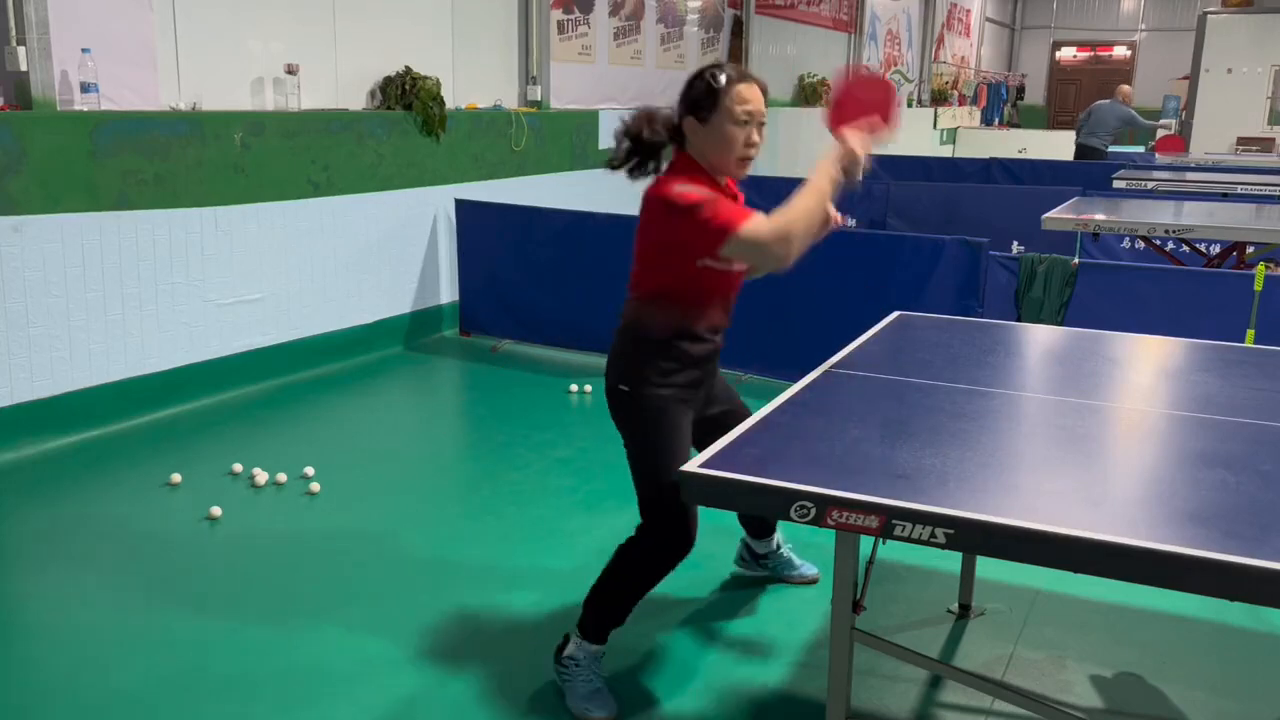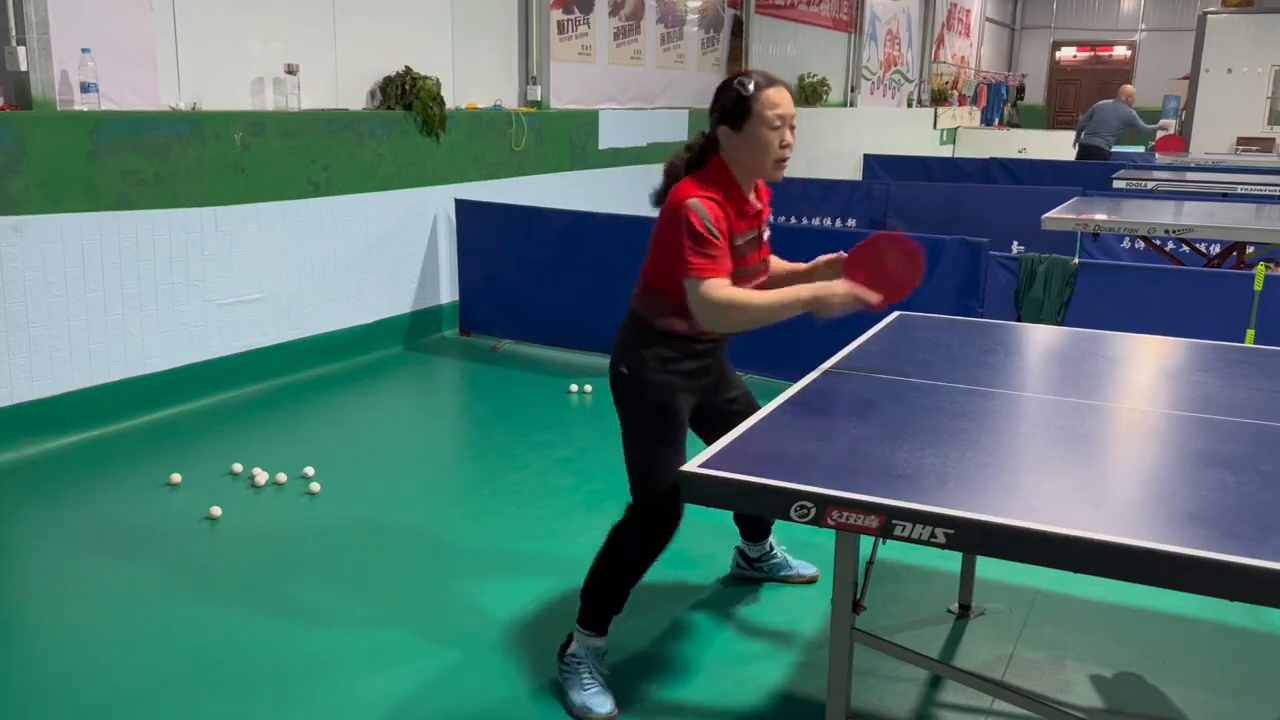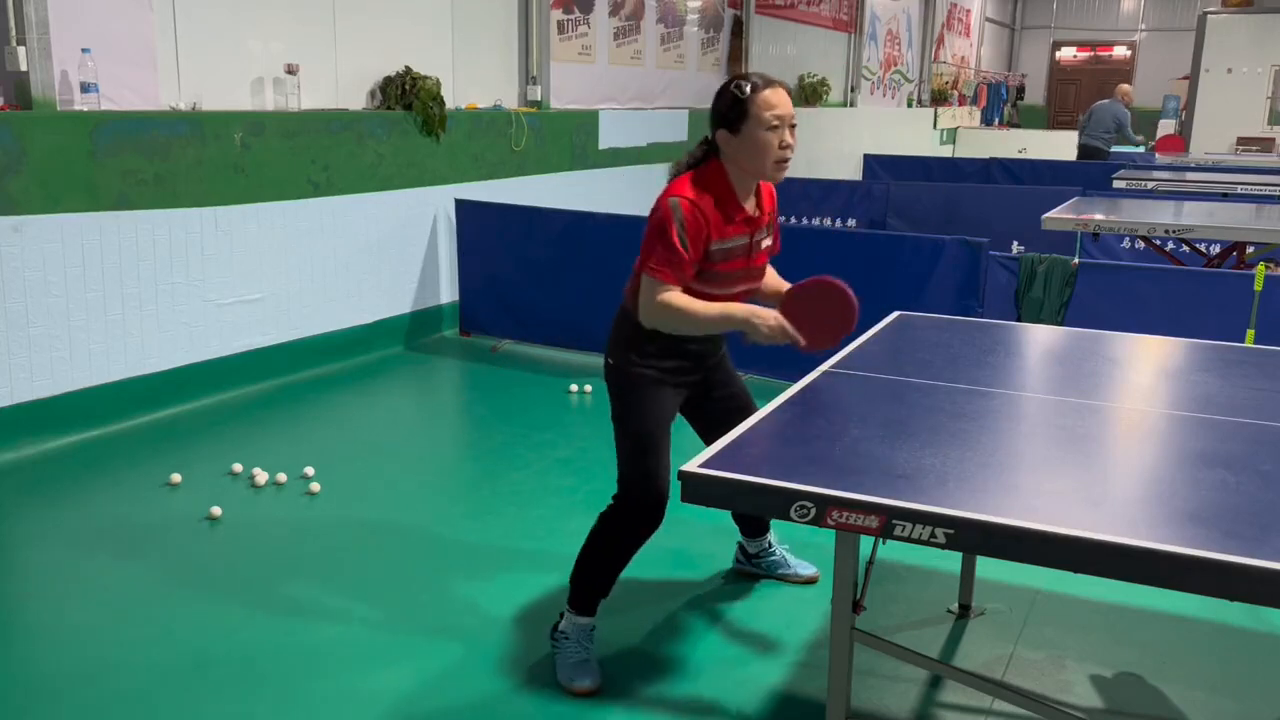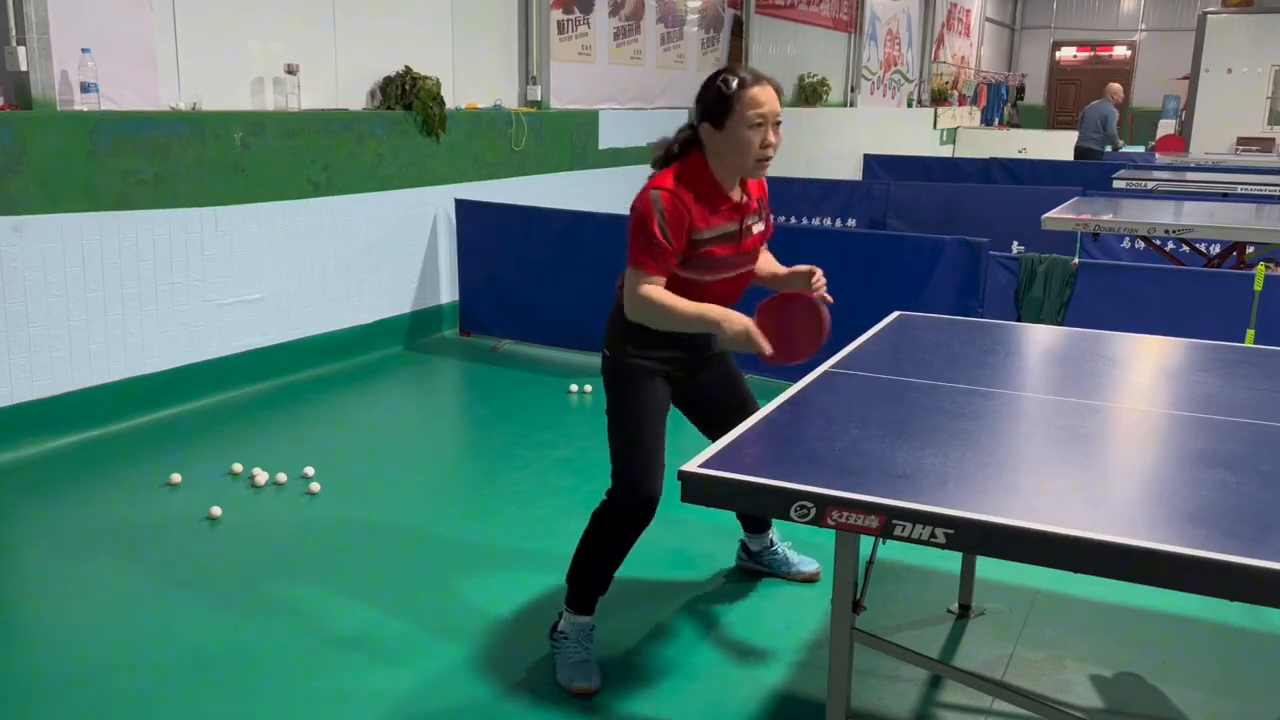
dt=0.2s
person 1, frame 1
left shoulder: (715, 183)
right shoulder: (680, 197)
left elbow: (752, 256)
right elbow: (772, 244)
left wrist: (812, 222)
right wrist: (837, 161)
left hip: (692, 370)
right hip: (649, 379)
right knee: (671, 529)
left ankle: (760, 549)
right ankle: (579, 652)
person 1, frame 2
left shoulder: (757, 192)
right shoulder: (697, 207)
left elbow: (756, 268)
right elbow: (710, 309)
left wrist: (818, 270)
right wrist: (813, 296)
left hip: (707, 361)
right hip: (654, 364)
right knee: (658, 506)
left ankle: (756, 552)
right ankle: (582, 650)
person 1, frame 3
left shoulder: (765, 197)
right shoulder: (686, 206)
right elbow: (656, 308)
left wrist: (791, 296)
right wrist: (742, 316)
left hip: (707, 354)
right hip: (647, 360)
right knee: (644, 500)
left ankle: (756, 550)
right ankle: (574, 626)
person 1, frame 4
left shoulder: (755, 187)
right shoulder: (668, 196)
right elbow: (640, 295)
left wrist: (791, 278)
right wrist: (715, 318)
left hip: (710, 350)
right hip: (646, 353)
right knee: (635, 493)
left ankle: (758, 545)
right ankle: (573, 625)
